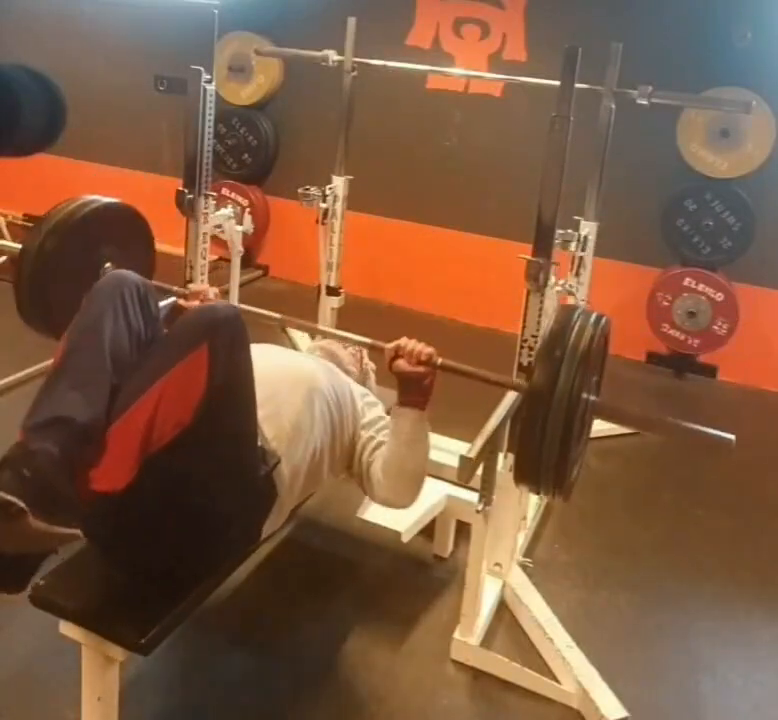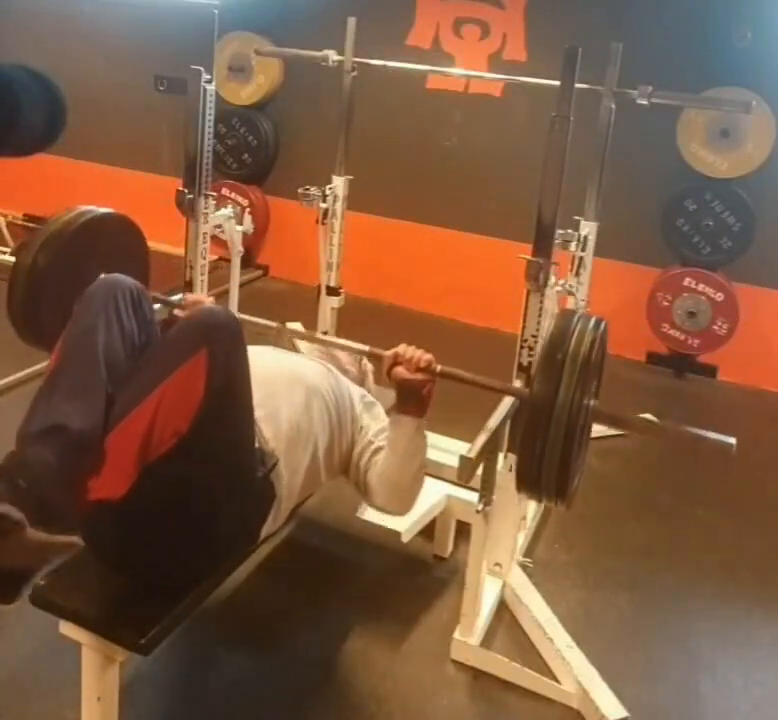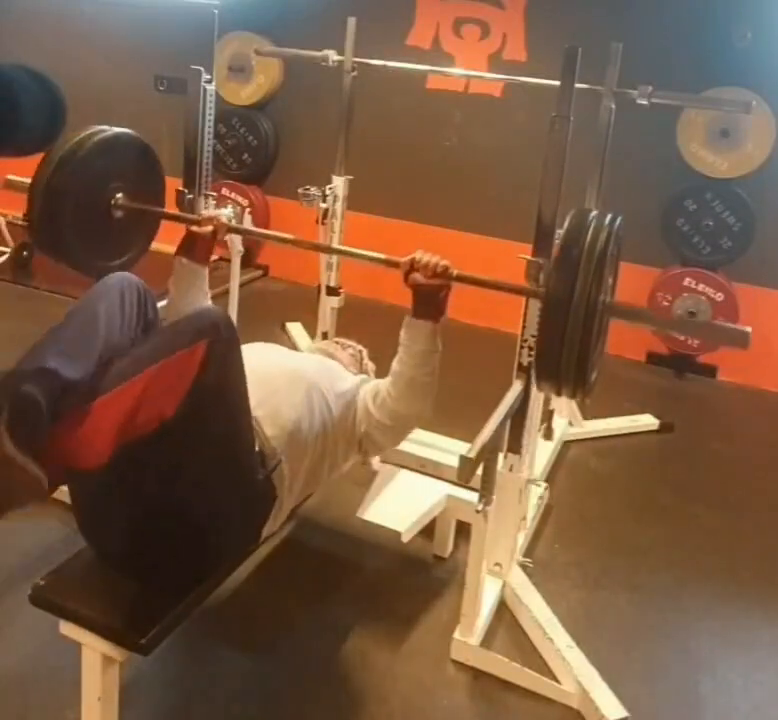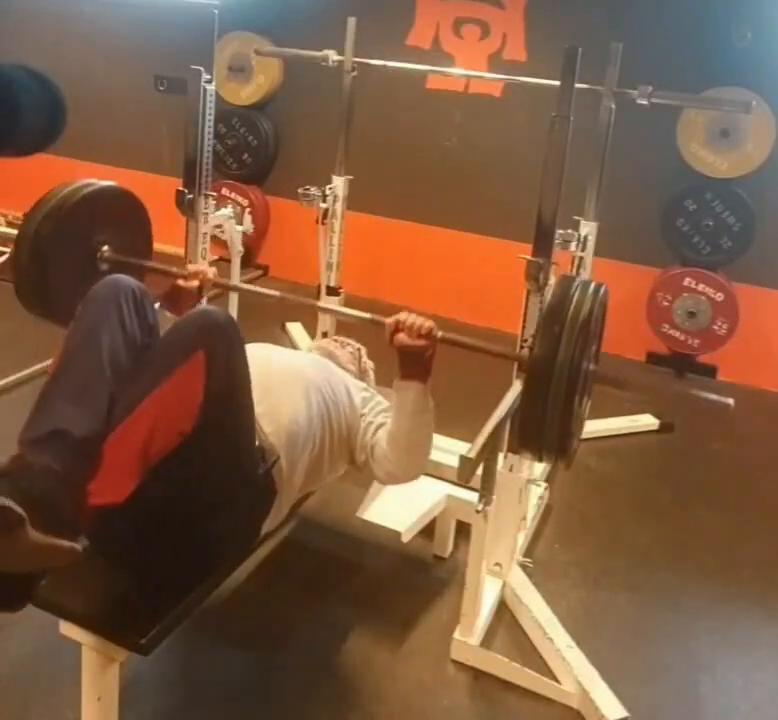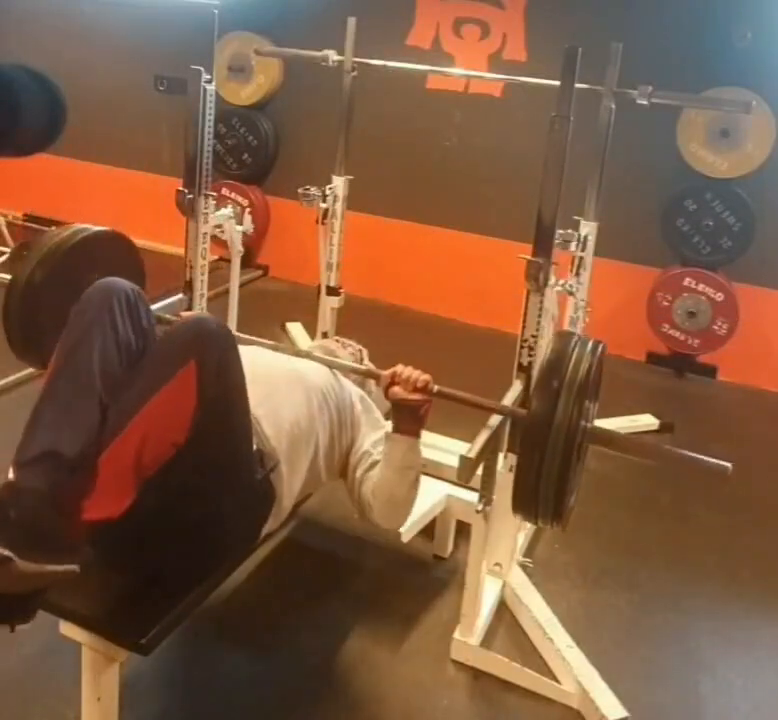
dt=0.4s
person 1, frame 1
left shoulder: (357, 406)
right shoulder: (273, 360)
left elbow: (396, 488)
right elbow: (173, 382)
left wrist: (412, 397)
right wrist: (179, 329)
left hip: (210, 505)
right hip: (132, 480)
left knee: (217, 324)
right knee: (122, 288)
left ankle: (55, 495)
right ankle: (37, 485)
person 1, frame 2
left shoulder: (355, 409)
right shoulder: (267, 362)
left elbow: (395, 493)
right elbow: (168, 381)
left wrist: (411, 405)
right wrist: (177, 334)
left hip: (207, 510)
left knee: (212, 326)
right knee: (116, 293)
left ankle: (45, 503)
person 1, frame 3
left shoulder: (356, 400)
right shoulder: (271, 357)
left elbow: (406, 405)
right elbow: (180, 335)
left wrist: (425, 311)
right wrist: (194, 254)
left hip: (204, 514)
left knee: (207, 329)
right knee: (124, 292)
person 1, frame 4
left shoulder: (356, 402)
right shoulder: (270, 358)
left elbow: (400, 463)
right elbow: (169, 373)
left wrist: (414, 371)
right wrist: (179, 308)
left hip: (211, 504)
left knee: (210, 328)
right knee: (119, 294)
left ankle: (49, 513)
right ankle: (37, 499)
person 1, frame 5
left shoulder: (353, 408)
right shoulder: (267, 360)
left elbow: (387, 507)
right elbow: (159, 388)
left wrist: (407, 422)
right wrist: (172, 344)
left hip: (212, 502)
right hip: (133, 478)
left knee: (203, 335)
right knee: (114, 297)
left ankle: (42, 535)
